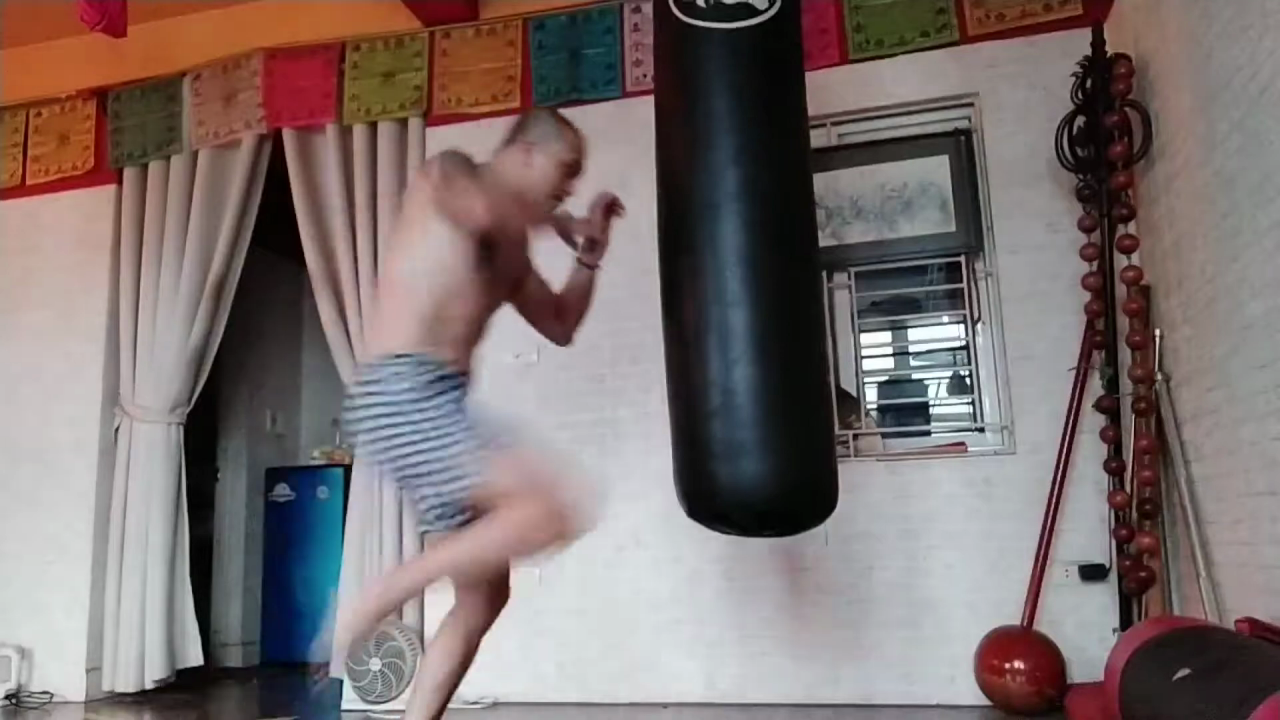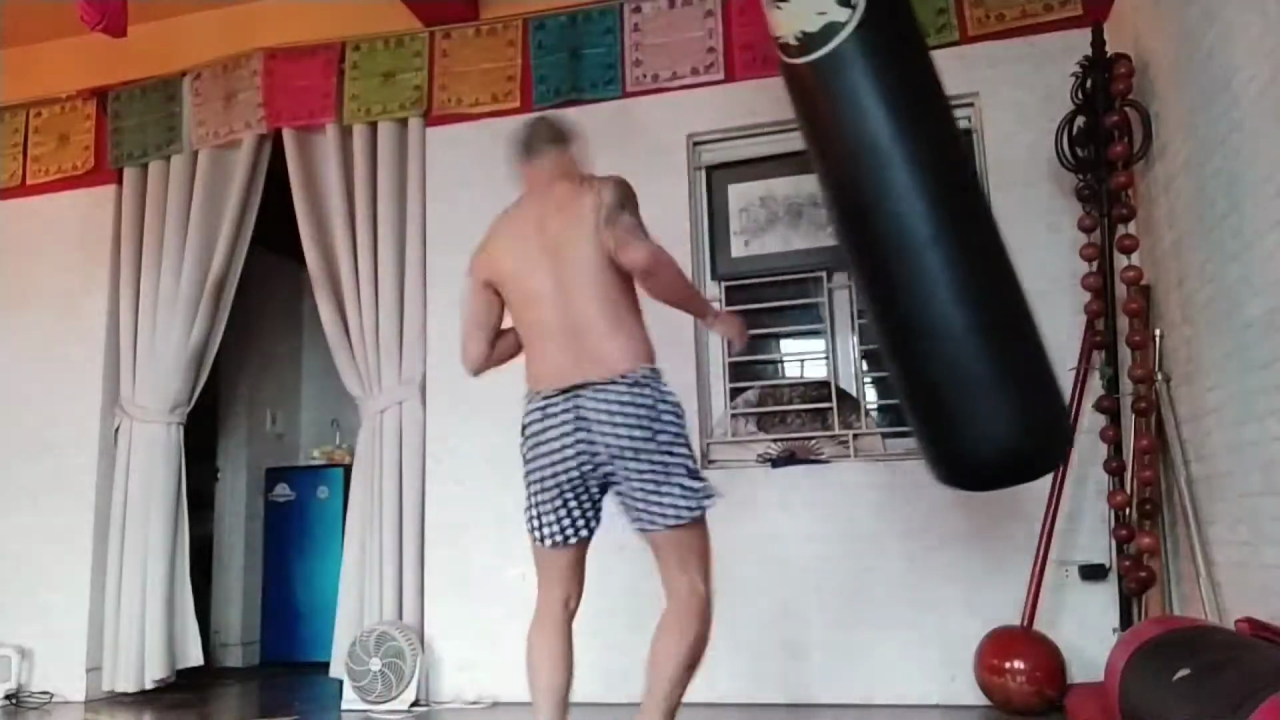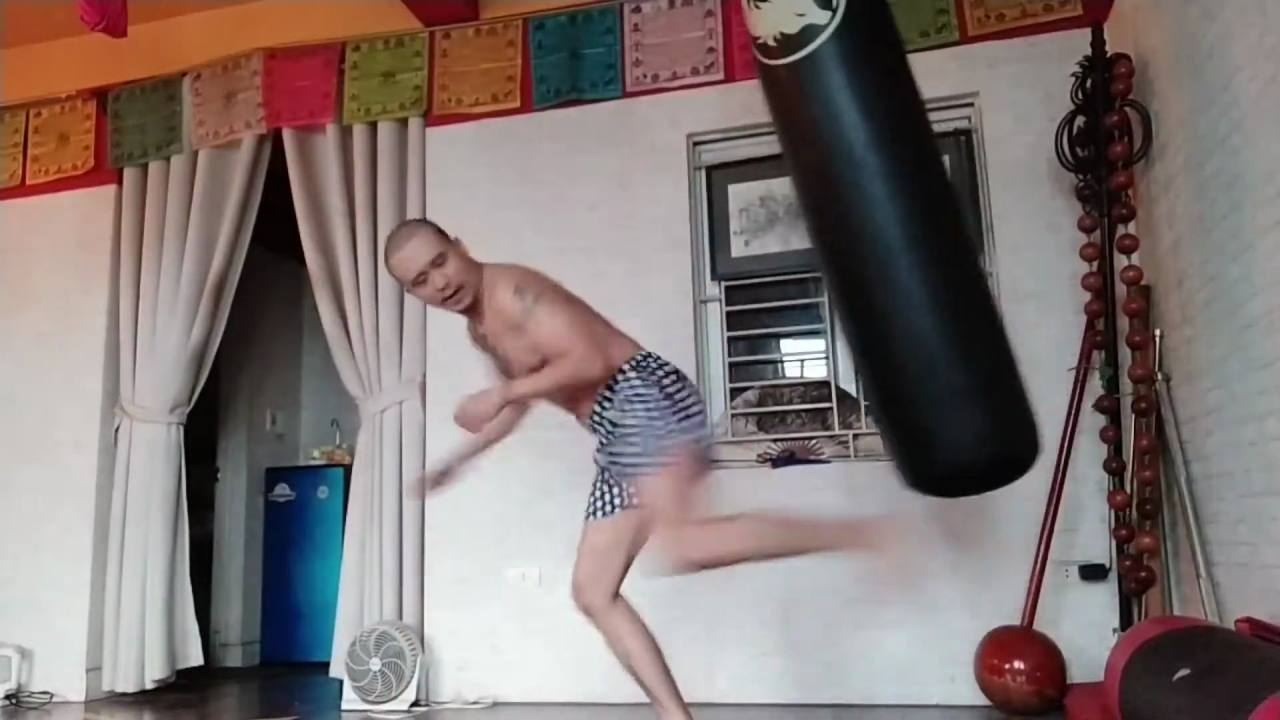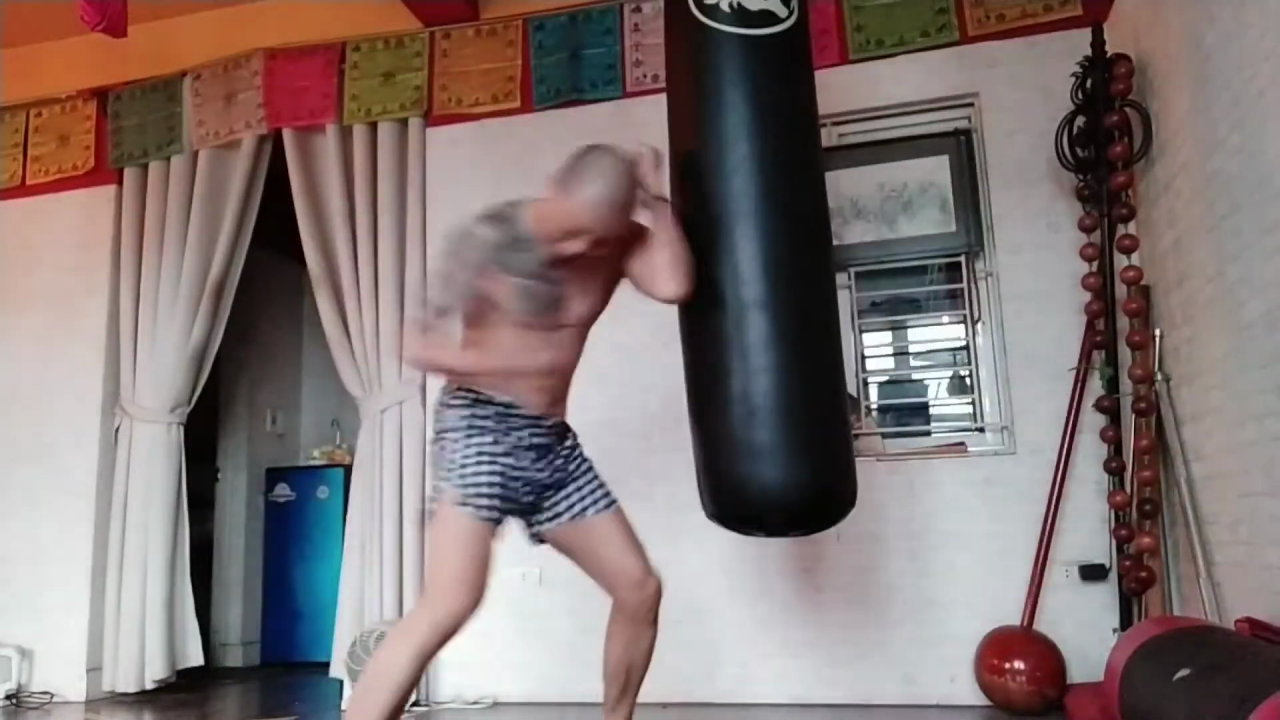
dt=0.5s
person 1, frame 1
left shoulder: (502, 251)
right shoulder: (448, 172)
left elbow: (561, 327)
right elbow: (476, 211)
left wrist: (592, 245)
right wrist: (553, 218)
left hip: (418, 407)
right hip: (405, 392)
left knee: (487, 592)
right knee: (550, 516)
right ankle: (373, 601)
person 1, frame 2
left shoulder: (491, 245)
right shoulder: (603, 194)
left elbow: (475, 358)
right elbow: (640, 256)
right wrist: (711, 314)
left hip: (550, 424)
right hip: (635, 409)
left knee: (557, 604)
right knee: (690, 594)
person 1, frame 3
left shoulder: (512, 288)
right shoulder: (480, 328)
left elbow: (588, 363)
right elbow: (521, 400)
left wrist: (500, 394)
right wrist: (458, 460)
left hip: (644, 399)
right hip: (619, 434)
left knee: (685, 544)
right knee: (593, 592)
left ankle: (851, 536)
person 1, frame 4
left shoulder: (622, 242)
right shoulder: (491, 235)
left elbow: (676, 286)
right elbow: (423, 348)
left wrist: (654, 200)
right wrist: (521, 362)
left hip: (550, 443)
right hip: (481, 430)
left knee: (640, 588)
right knee: (449, 604)
